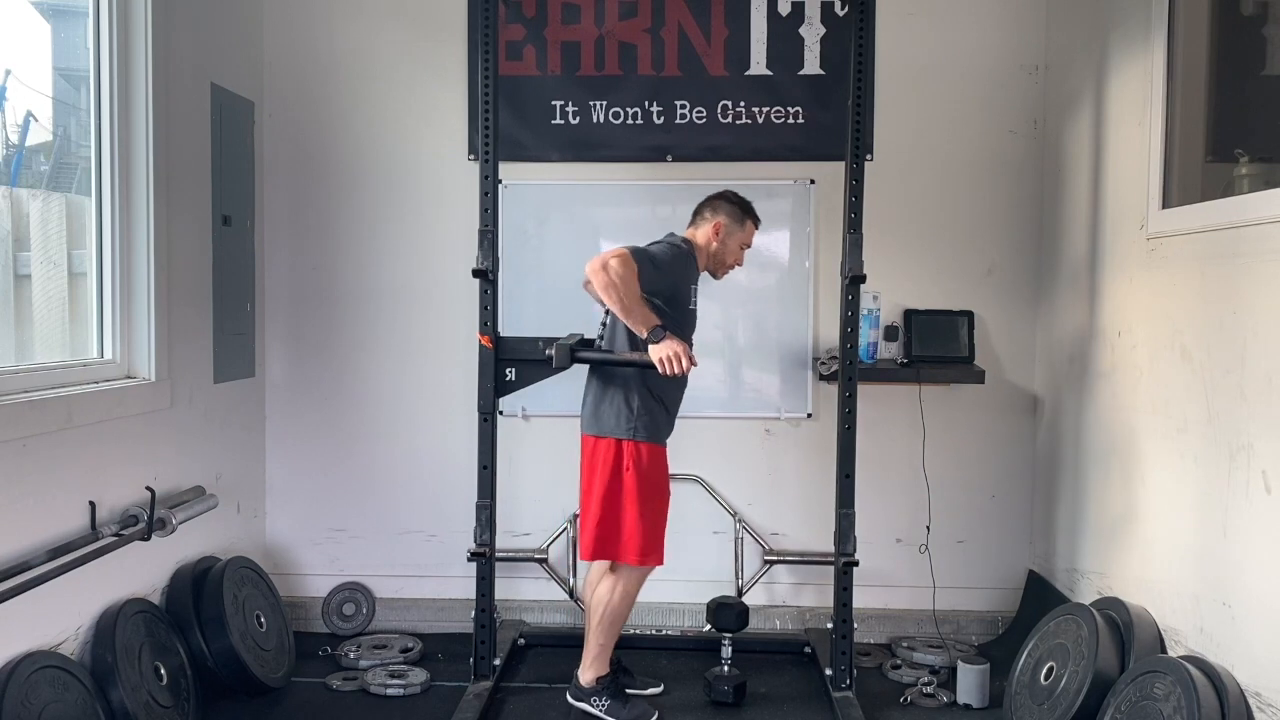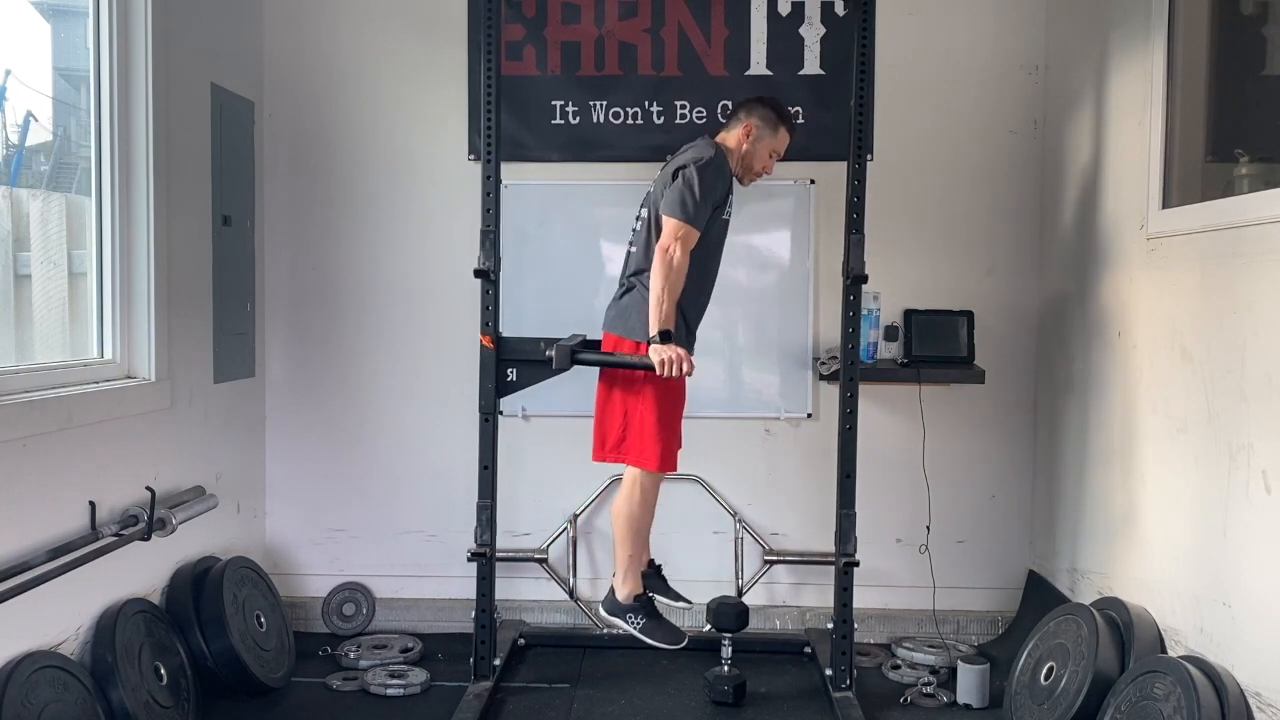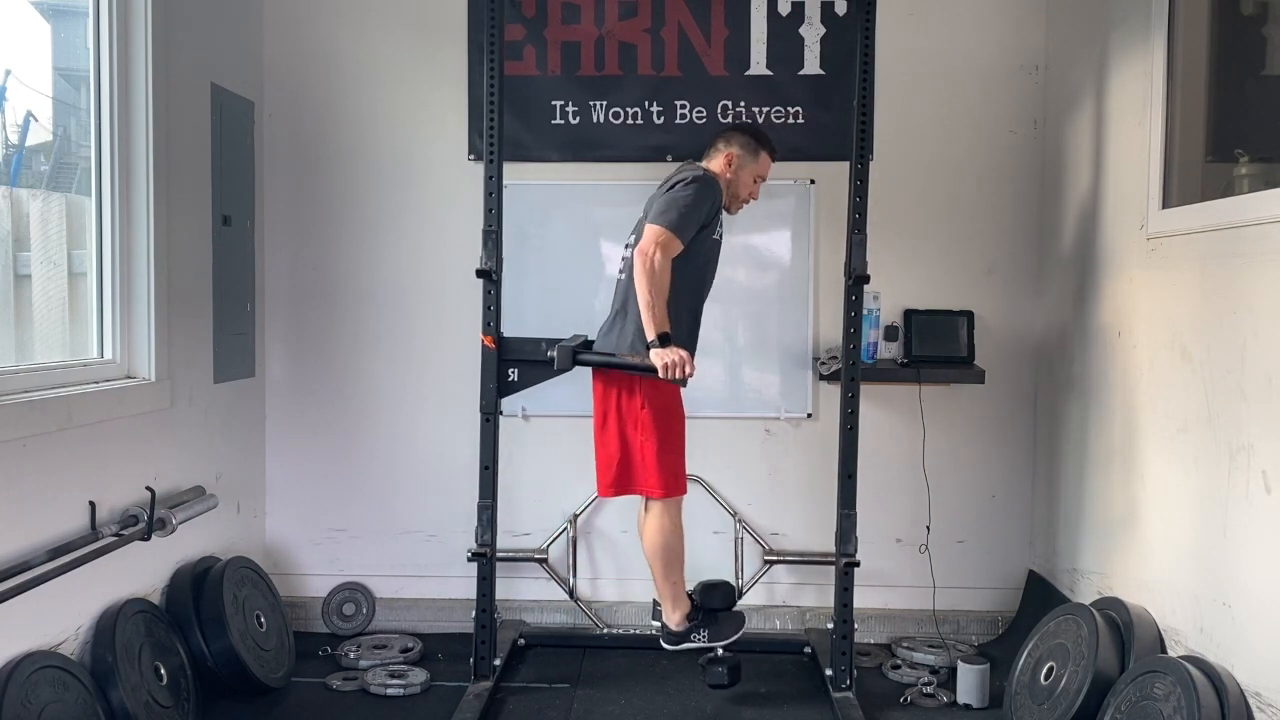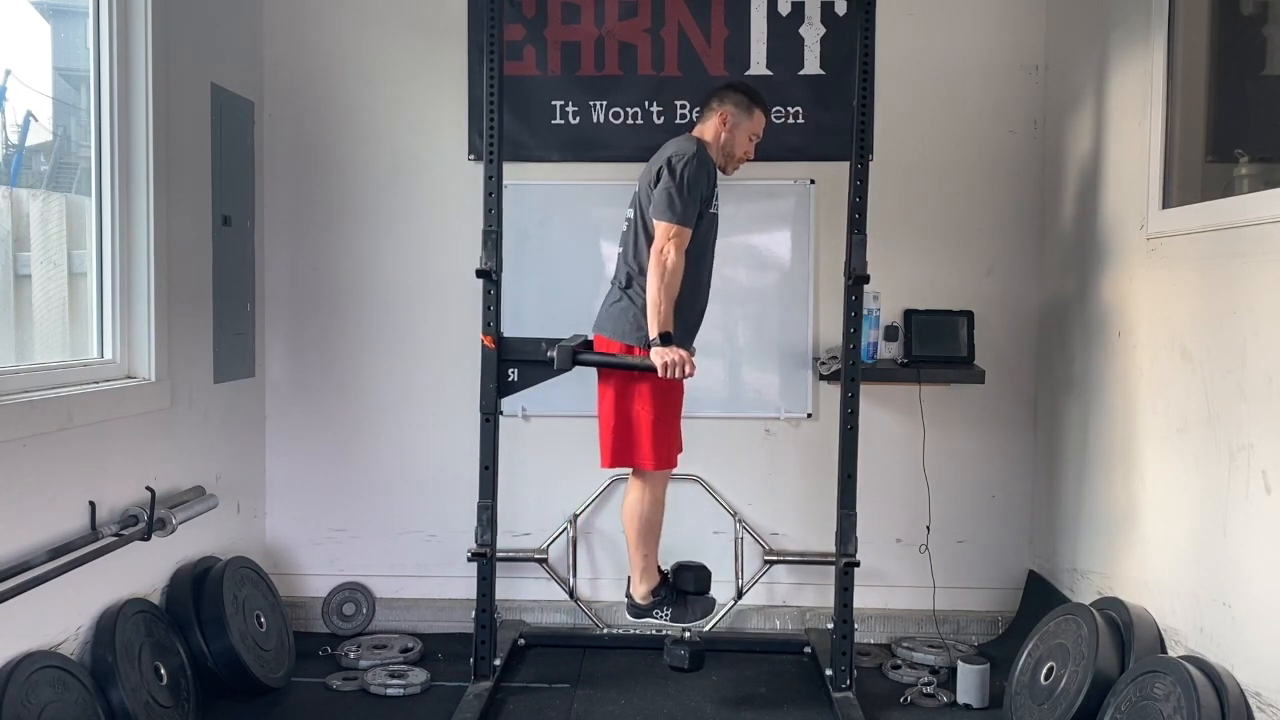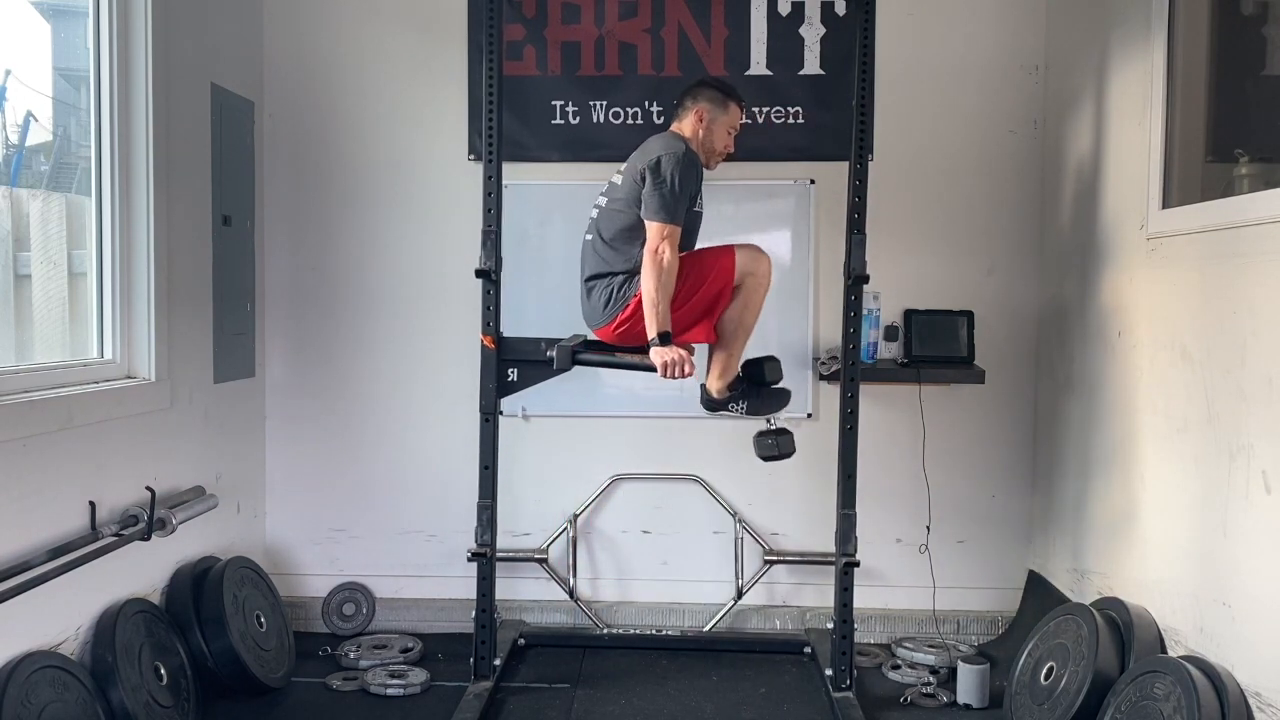
dt=1s
person 1, frame 1
left shoulder: (675, 264)
right shoulder: (675, 257)
left elbow: (594, 281)
right elbow: (604, 268)
right wrist: (655, 334)
left hip: (624, 424)
right hip: (626, 428)
left knee: (611, 555)
right knee: (629, 559)
left ankle: (600, 663)
person 1, frame 2
left shoulder: (703, 168)
right shoulder: (707, 164)
right elbow: (672, 249)
right wrist: (663, 336)
left hip: (654, 335)
right hip: (645, 336)
left knee: (652, 464)
right knee: (646, 466)
left ankle: (641, 566)
right ankle: (626, 596)
person 1, frame 3
left shoulder: (691, 192)
right shoulder: (699, 185)
right elbow: (650, 254)
right wrist: (661, 340)
left hip: (641, 359)
right hip: (640, 361)
left knee: (660, 491)
right knee: (664, 493)
left ankle: (672, 600)
right ankle: (677, 619)
person 1, frame 4
left shoulder: (684, 162)
right shoulder: (690, 159)
right elbow: (666, 251)
left wrist: (666, 339)
right wrist: (663, 339)
left hip: (640, 334)
right hip: (640, 336)
left knee: (655, 467)
right knee: (651, 469)
left ankle: (648, 577)
right ankle: (646, 593)
person 1, frame 5
left shoulder: (660, 153)
right shoulder: (675, 157)
right elbow: (659, 251)
left wrist: (666, 332)
right wrist: (660, 340)
left hip: (612, 303)
right hip: (623, 302)
left knee: (735, 270)
right knee: (754, 263)
left ankle: (722, 384)
right ankle: (722, 387)
